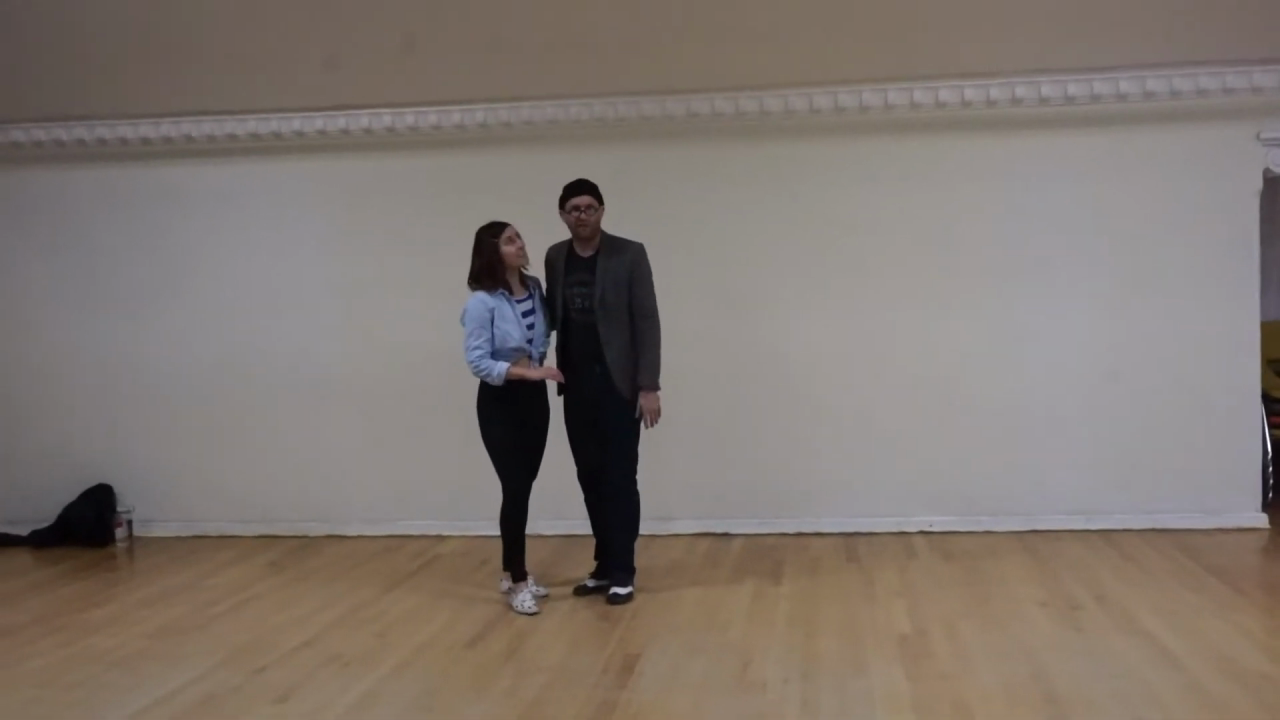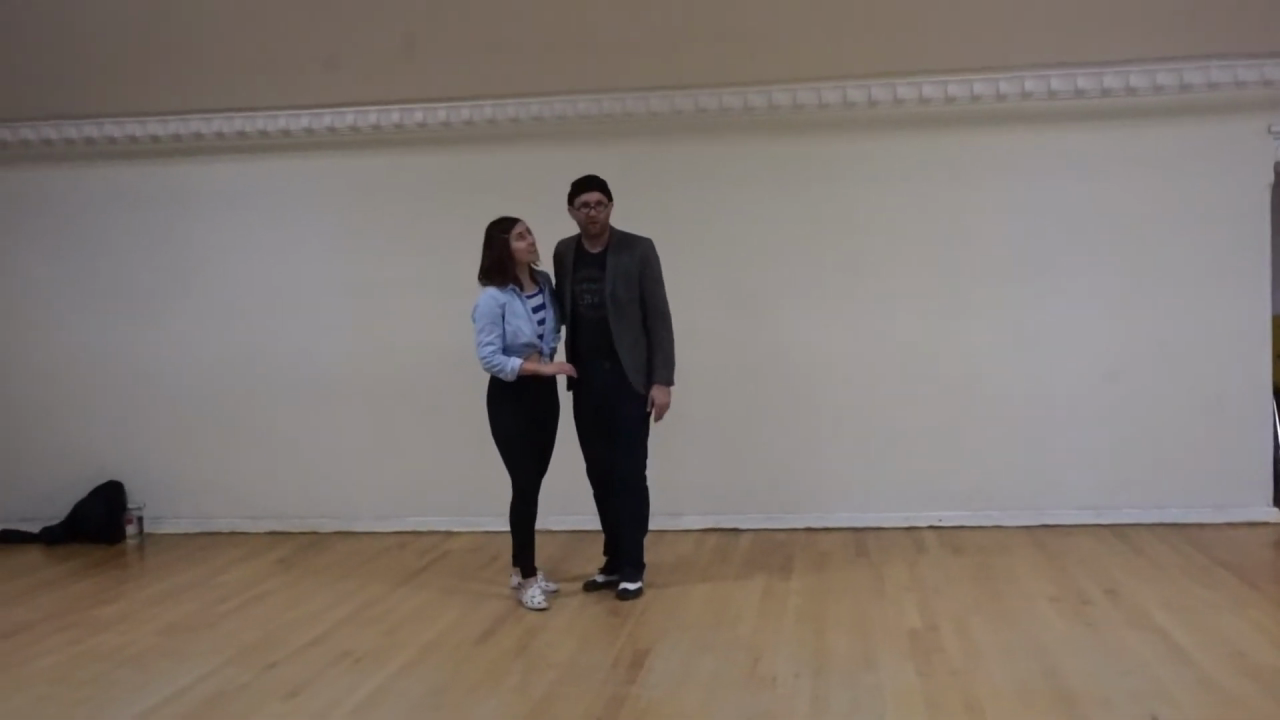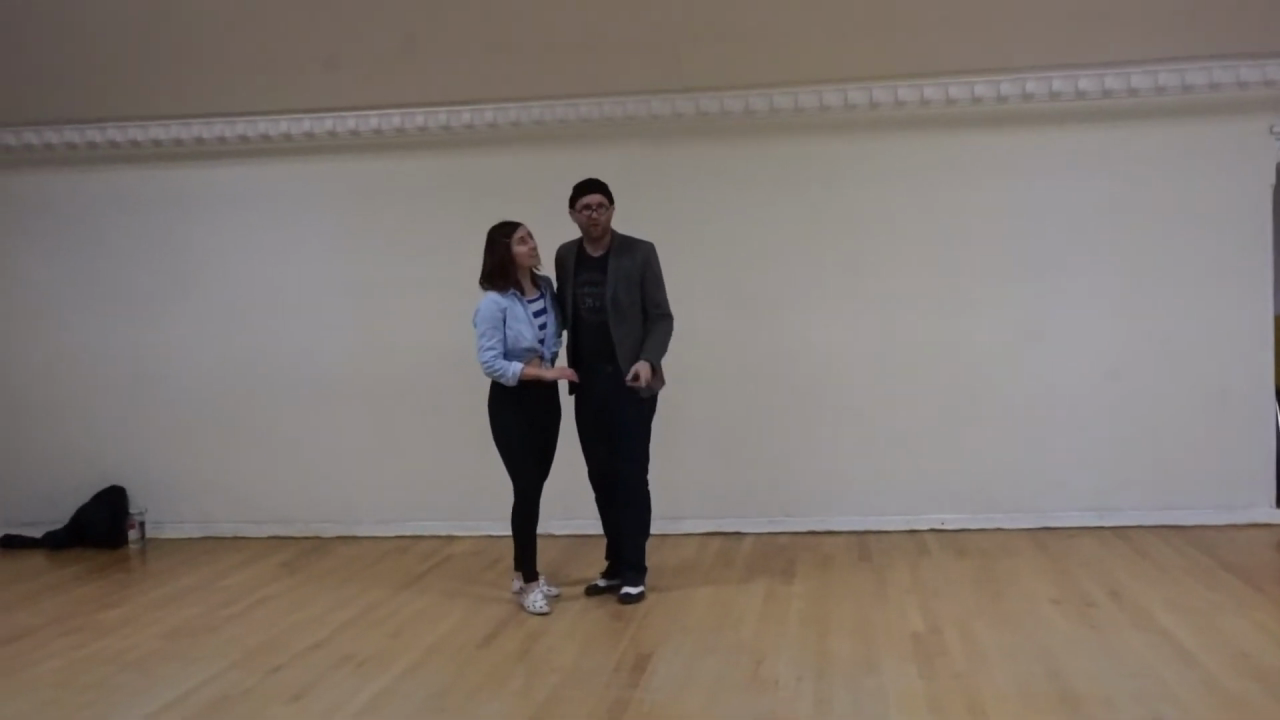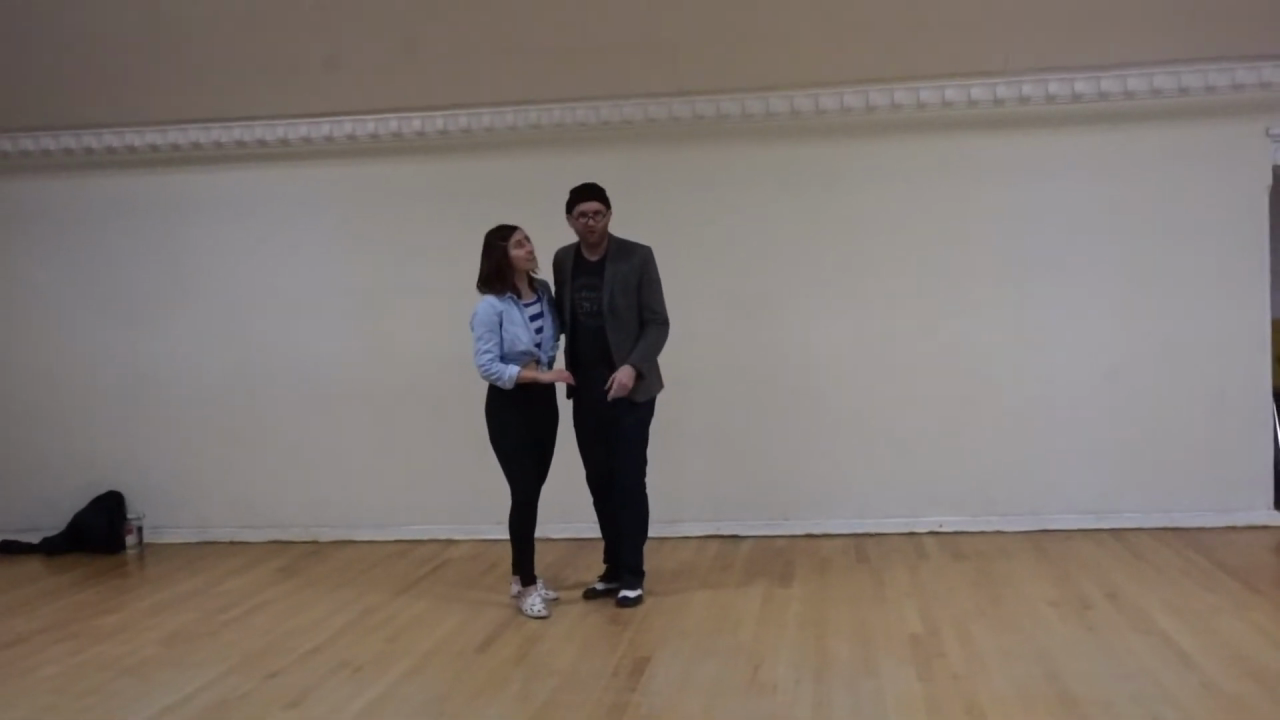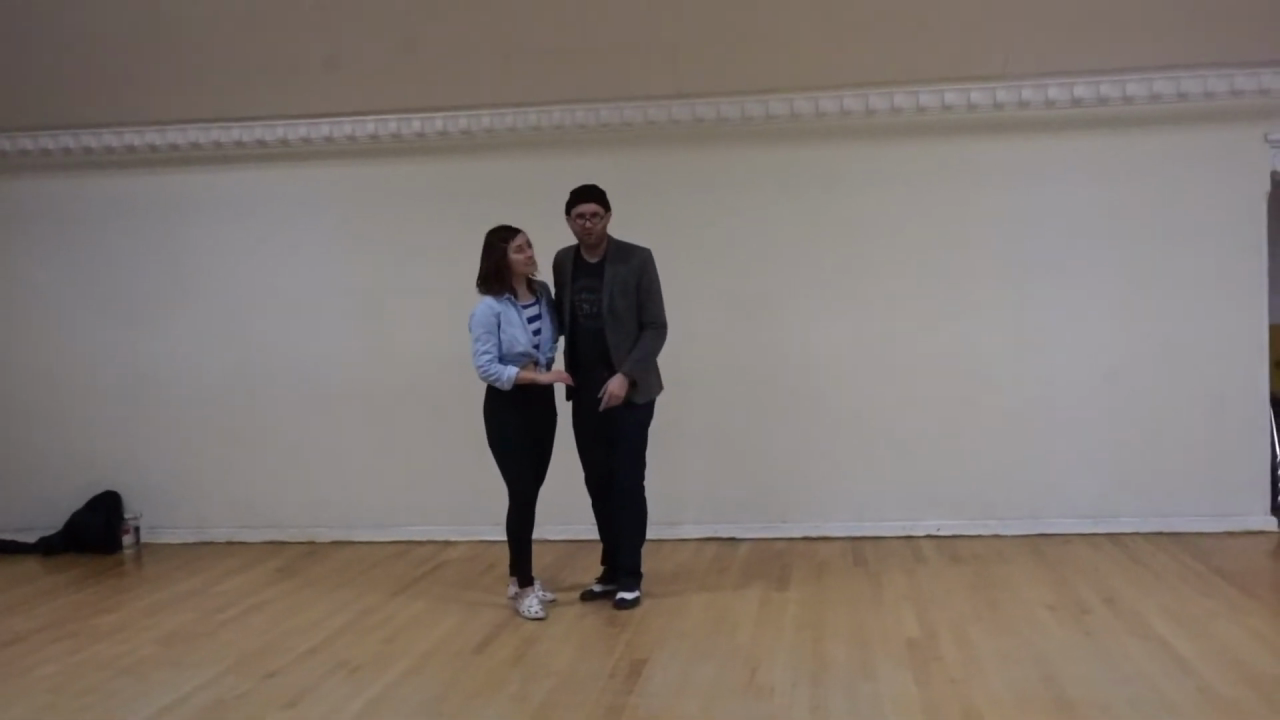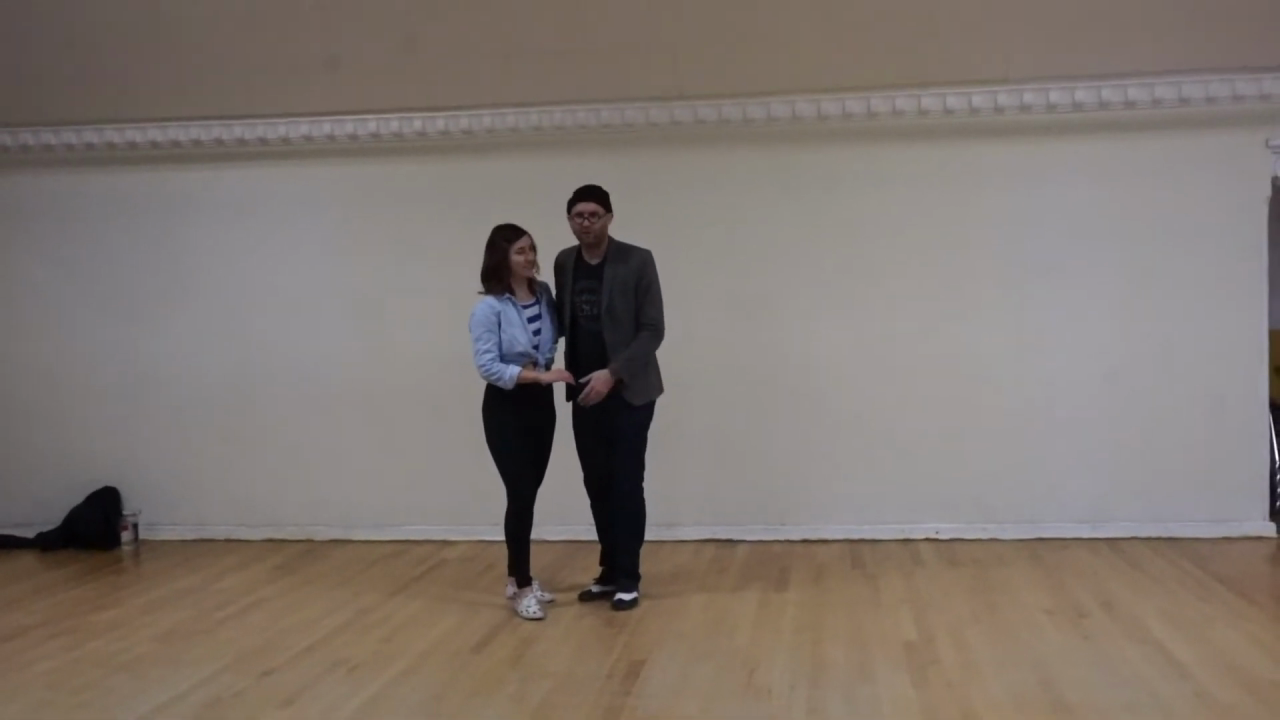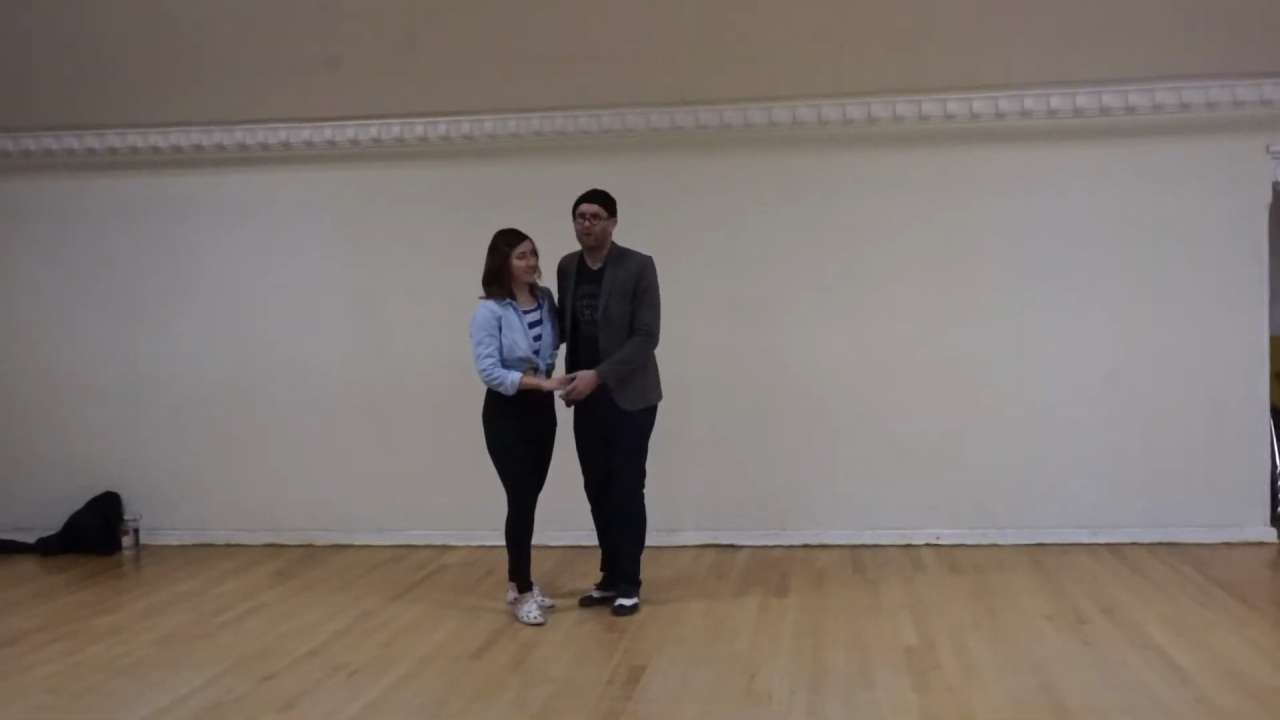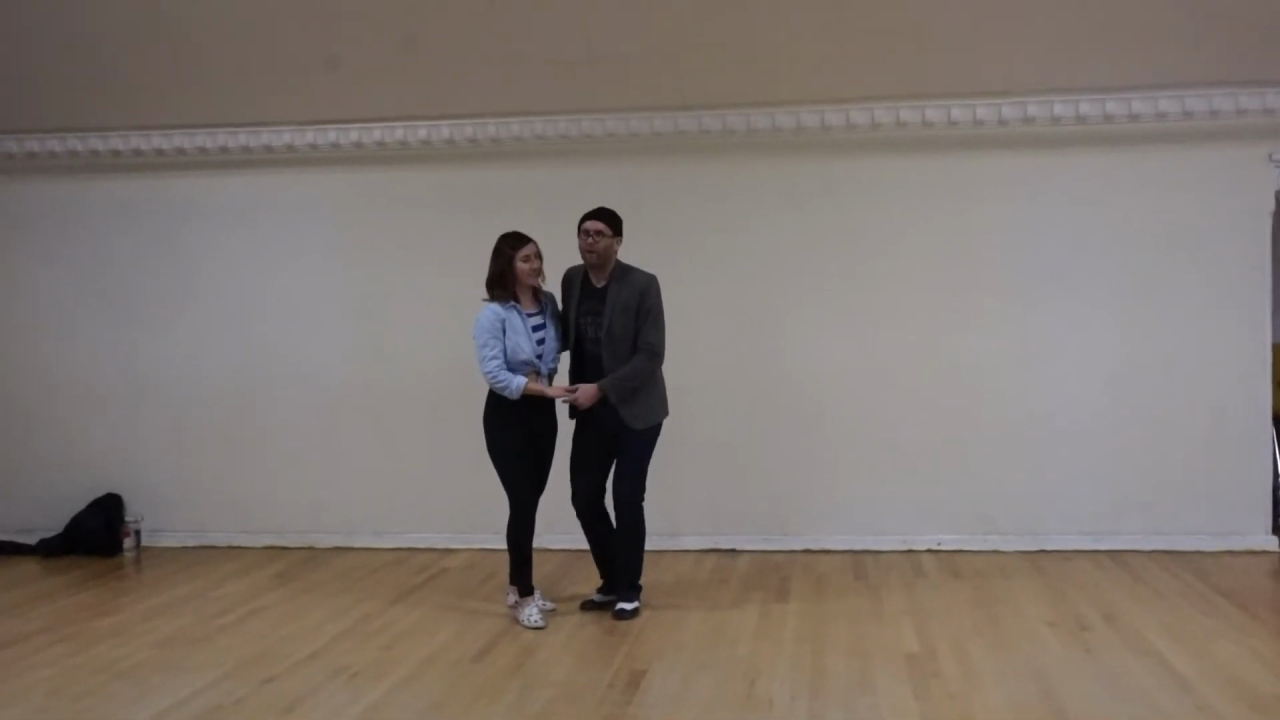
dt=0.3s
person 1, frame 1
left shoulder: (629, 254)
right shoulder: (556, 257)
left elbow: (648, 321)
right elbow: (554, 315)
left wrist: (649, 385)
left hip: (618, 384)
right hip: (576, 385)
left knee: (620, 478)
right knee: (591, 479)
left ankle: (622, 571)
right ankle: (604, 566)
person 1, frame 2
left shoulder: (638, 250)
right shoulder: (564, 253)
left elbow: (659, 317)
right elbow: (563, 310)
left wrist: (662, 379)
left hip: (628, 380)
right hip: (586, 381)
left knee: (629, 474)
right knee: (600, 474)
left ankle: (632, 567)
right ankle: (614, 561)
person 1, frame 3
left shoulder: (639, 253)
right shoulder: (566, 256)
left elbow: (661, 317)
right elbow: (565, 314)
left wrist: (649, 361)
right wrist: (567, 368)
left hip: (629, 383)
right hip: (587, 385)
left knee: (631, 478)
right knee: (602, 479)
left ankle: (634, 571)
right ankle: (615, 565)
person 1, frame 4
left shoulder: (637, 257)
right shoulder: (563, 261)
left elbow: (657, 323)
right elbow: (563, 318)
left wrist: (633, 367)
left hip: (629, 389)
right hip: (585, 390)
left knee: (629, 481)
right knee: (600, 482)
left ankle: (632, 574)
right ankle: (614, 569)
person 1, frame 5
left shoulder: (637, 259)
right shoulder: (563, 262)
left elbow: (656, 327)
right elbow: (563, 320)
left wrist: (627, 375)
left hip: (628, 391)
right hip: (585, 392)
left knee: (628, 484)
right knee: (598, 484)
left ankle: (629, 576)
right ankle: (611, 570)
person 1, frame 6
left shoulder: (637, 261)
right shoulder: (564, 263)
left elbow: (653, 330)
left wrist: (613, 374)
left hip: (629, 393)
right hip: (586, 393)
left knee: (626, 485)
right knee: (597, 486)
left ankle: (627, 577)
right ankle: (609, 571)
person 1, frame 7
left shoulder: (638, 267)
right shoulder: (567, 267)
left elbow: (646, 337)
left wrist: (599, 374)
left hip: (630, 398)
right hip: (587, 399)
left knee: (627, 491)
right knee: (598, 491)
left ankle: (628, 583)
right ankle: (610, 577)
person 1, frame 8
left shoulder: (642, 285)
right shoulder: (571, 280)
left elbow: (651, 355)
left wrist: (601, 389)
left hip: (636, 411)
right hip: (593, 412)
left knee: (626, 499)
right knee: (584, 498)
left ankle: (628, 590)
right ankle: (610, 581)
person 2, frame 1
left shoulder: (535, 288)
right shoulder: (482, 302)
right elbow: (478, 362)
left wrist: (538, 365)
right wrist: (526, 371)
left hip: (534, 397)
right hip: (500, 402)
left knee: (524, 487)
right knee: (515, 488)
left ankle: (513, 572)
right ankle: (517, 581)
person 2, frame 2
left shoulder: (545, 283)
right shoulder: (492, 298)
right elbow: (489, 358)
left wrist: (548, 359)
right wrist: (539, 367)
left hip: (544, 393)
right hip: (510, 397)
left knee: (534, 482)
right knee: (525, 484)
left ankle: (522, 568)
right ankle: (526, 577)
person 2, frame 3
left shoulder: (546, 288)
right shoulder: (493, 302)
right elbow: (490, 363)
left wrist: (550, 365)
right wrist: (541, 372)
left hip: (545, 398)
right hip: (511, 402)
left knee: (535, 487)
right knee: (527, 489)
left ankle: (524, 572)
right ankle: (528, 581)
person 2, frame 4
left shoulder: (544, 292)
right shoulder: (490, 307)
right elbow: (487, 366)
left wrist: (547, 367)
right wrist: (538, 375)
left hip: (543, 401)
right hip: (509, 406)
left knee: (533, 490)
right knee: (524, 492)
left ankle: (522, 576)
right ankle: (526, 586)
person 2, frame 5
left shoulder: (543, 294)
right shoulder: (488, 308)
right elbow: (486, 367)
left wrist: (546, 369)
right wrist: (536, 376)
left hip: (541, 403)
right hip: (507, 407)
left knee: (531, 492)
right knee: (521, 494)
left ankle: (519, 577)
right ankle: (523, 586)
person 2, frame 6
left shoulder: (543, 294)
right shoulder: (488, 308)
right elbow: (487, 367)
left wrist: (546, 370)
right wrist: (538, 375)
left hip: (541, 403)
right hip: (506, 407)
left knee: (530, 492)
right knee: (520, 494)
left ankle: (518, 578)
right ankle: (521, 587)
person 2, frame 7
left shoulder: (545, 299)
right shoulder: (489, 313)
right elbow: (489, 371)
right wrist: (540, 382)
left hip: (541, 409)
right hip: (506, 413)
left knee: (530, 498)
right knee: (521, 499)
left ankle: (518, 583)
right ankle: (522, 593)
person 2, frame 8
left shoulder: (549, 304)
right shoulder: (493, 315)
right elbow: (494, 374)
right wrist: (545, 389)
left hip: (542, 412)
right hip: (507, 415)
left knee: (530, 502)
right knee: (523, 502)
left ankle: (518, 587)
right ankle: (524, 597)
